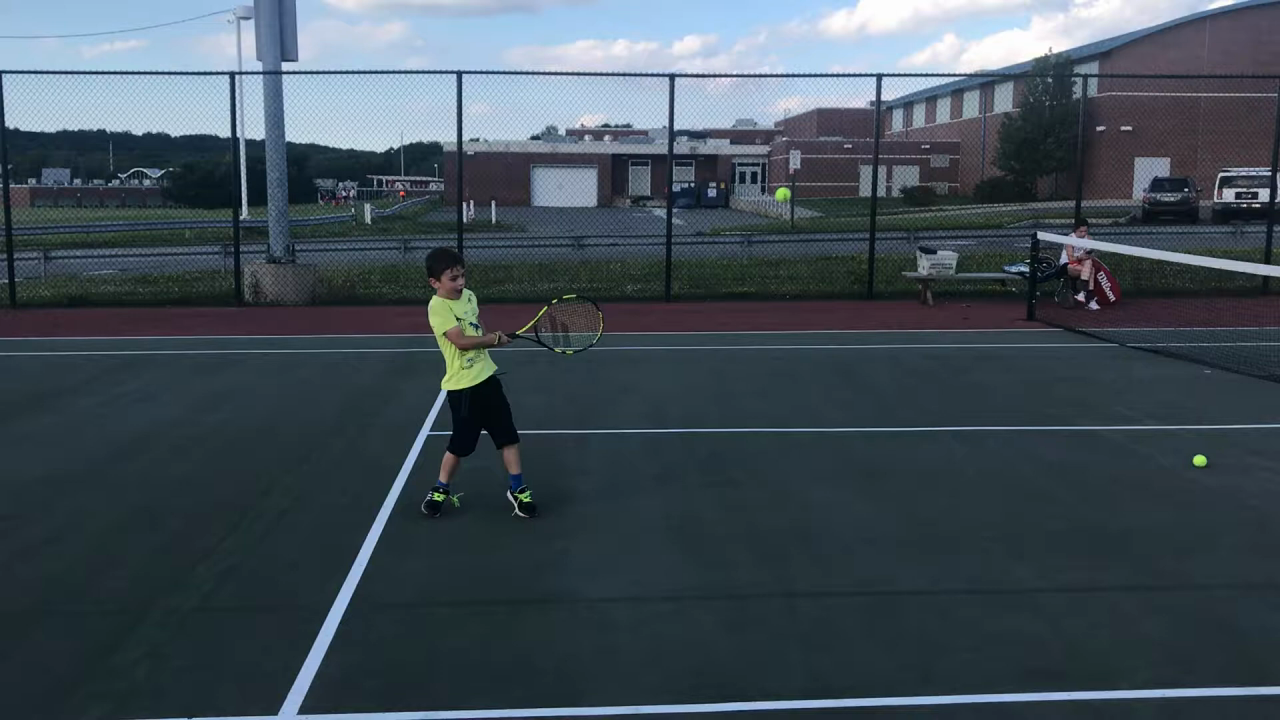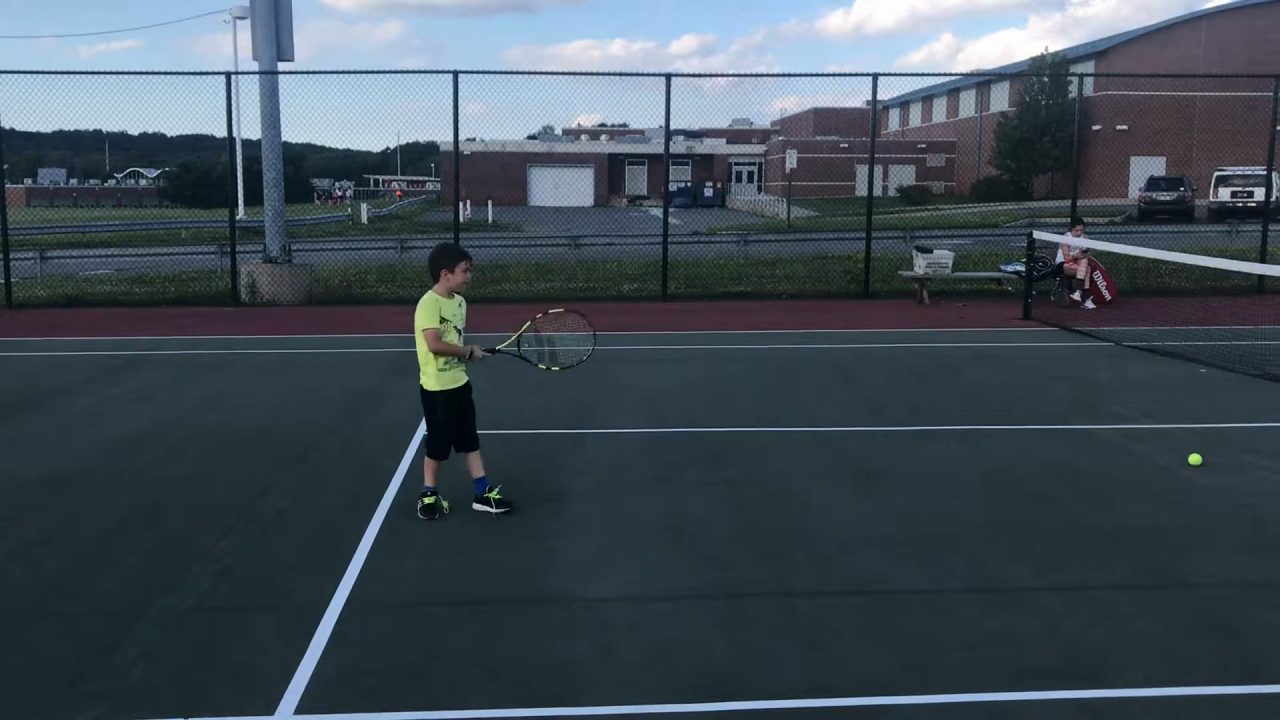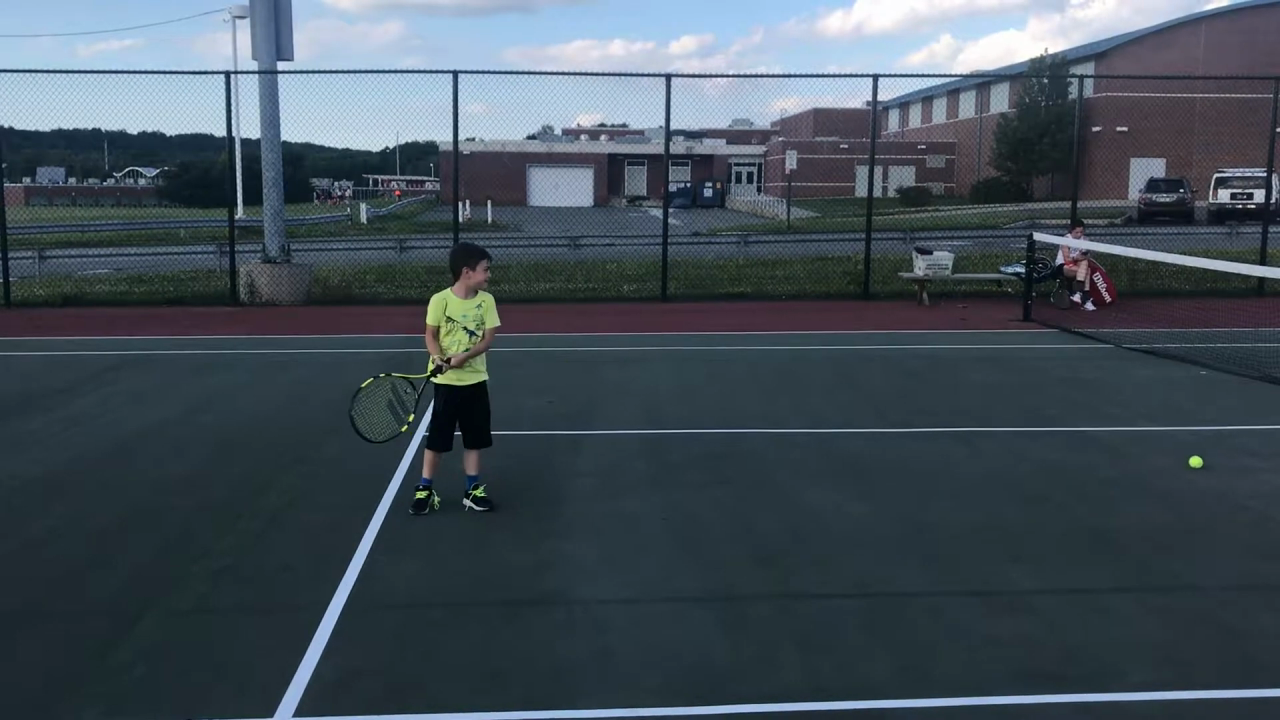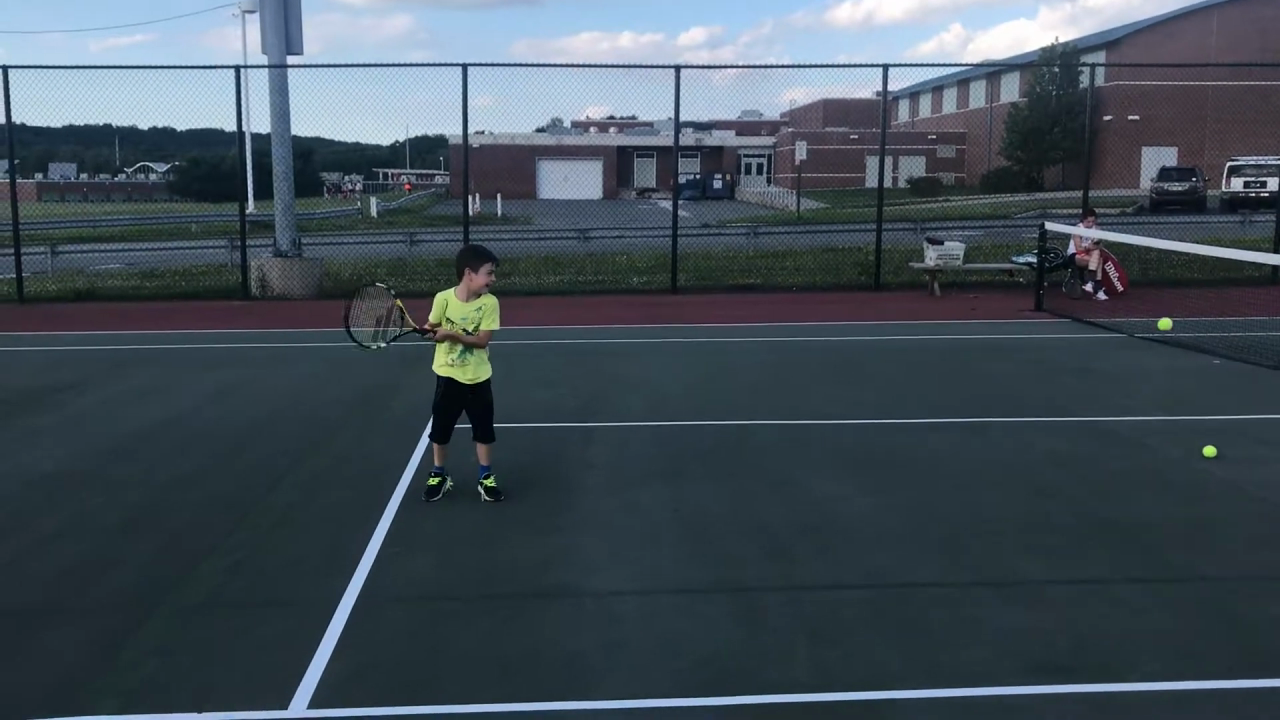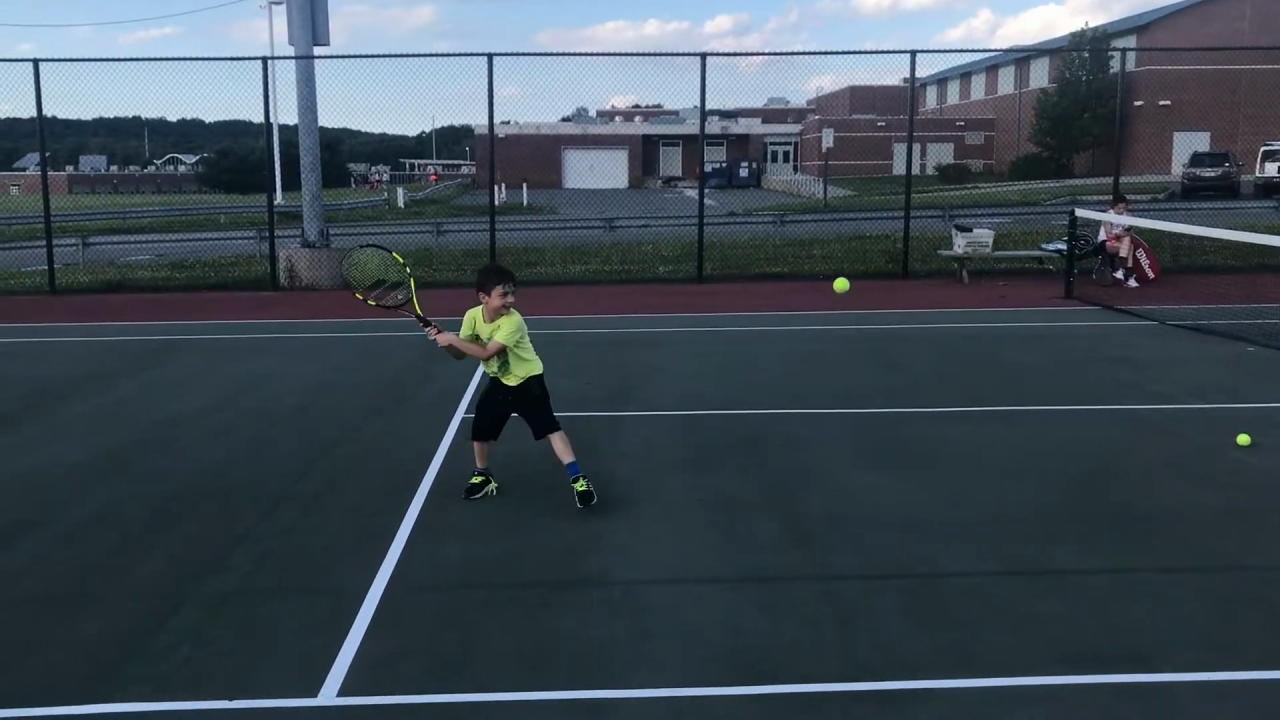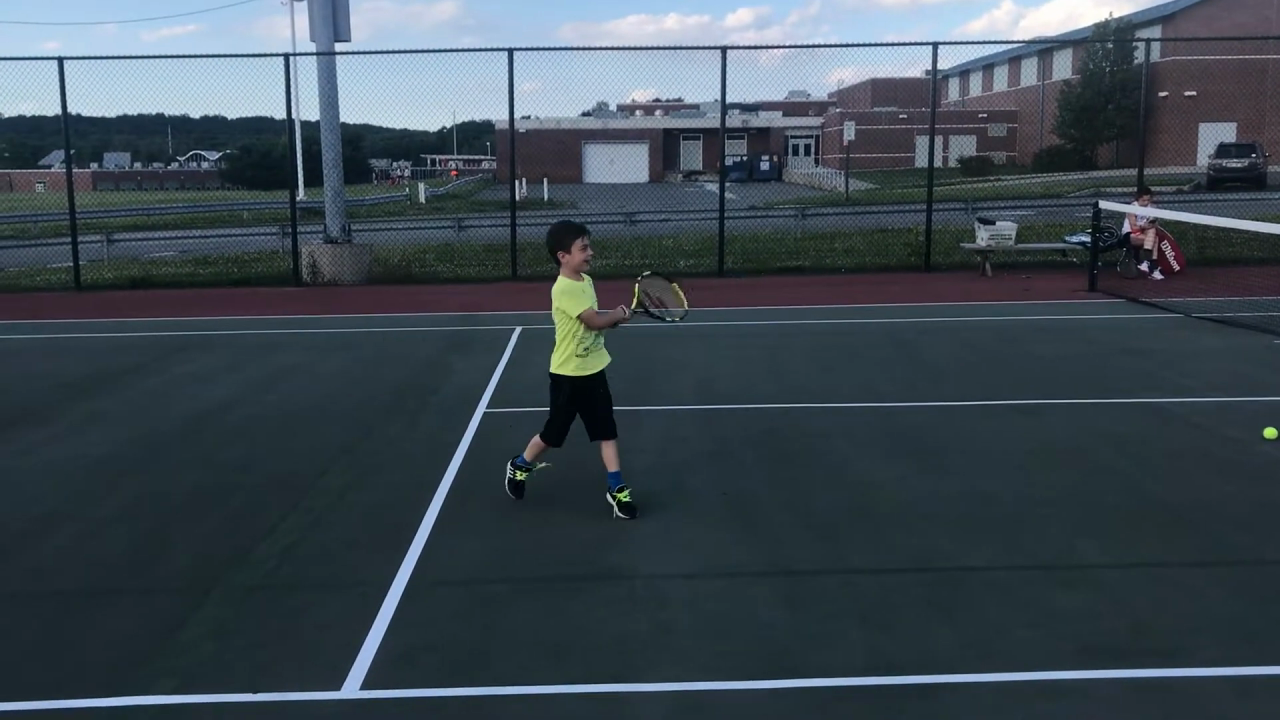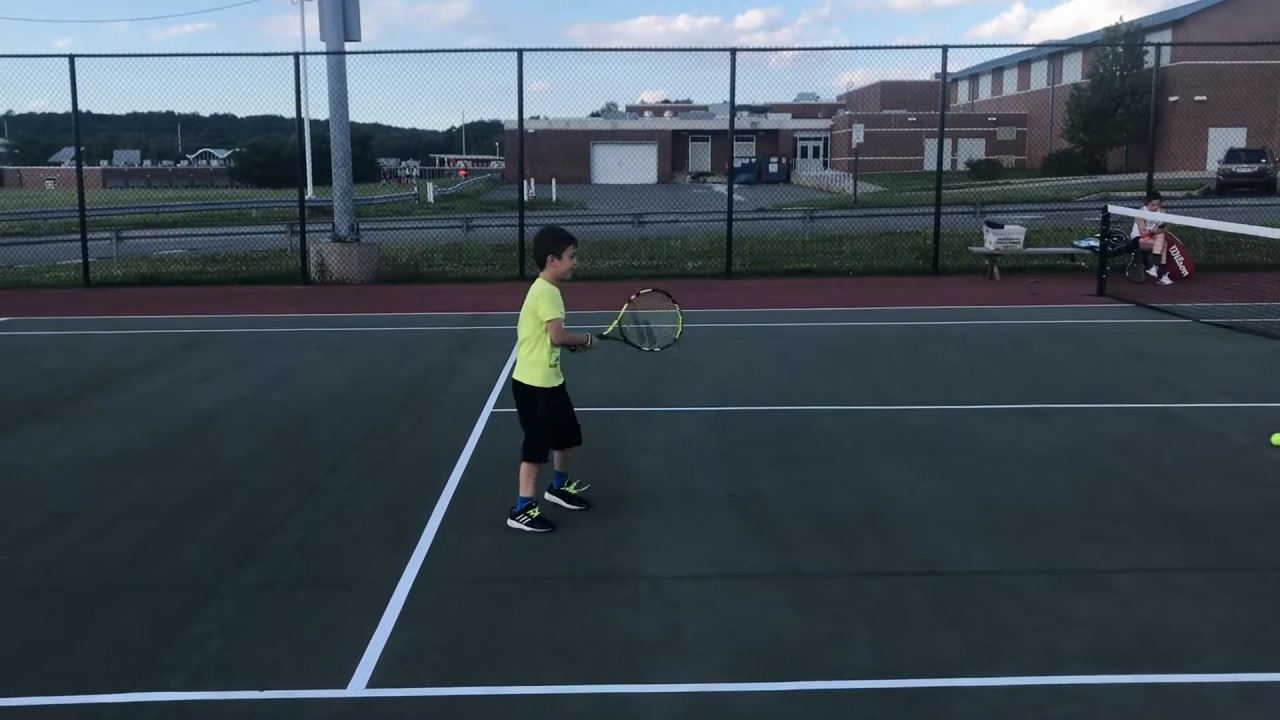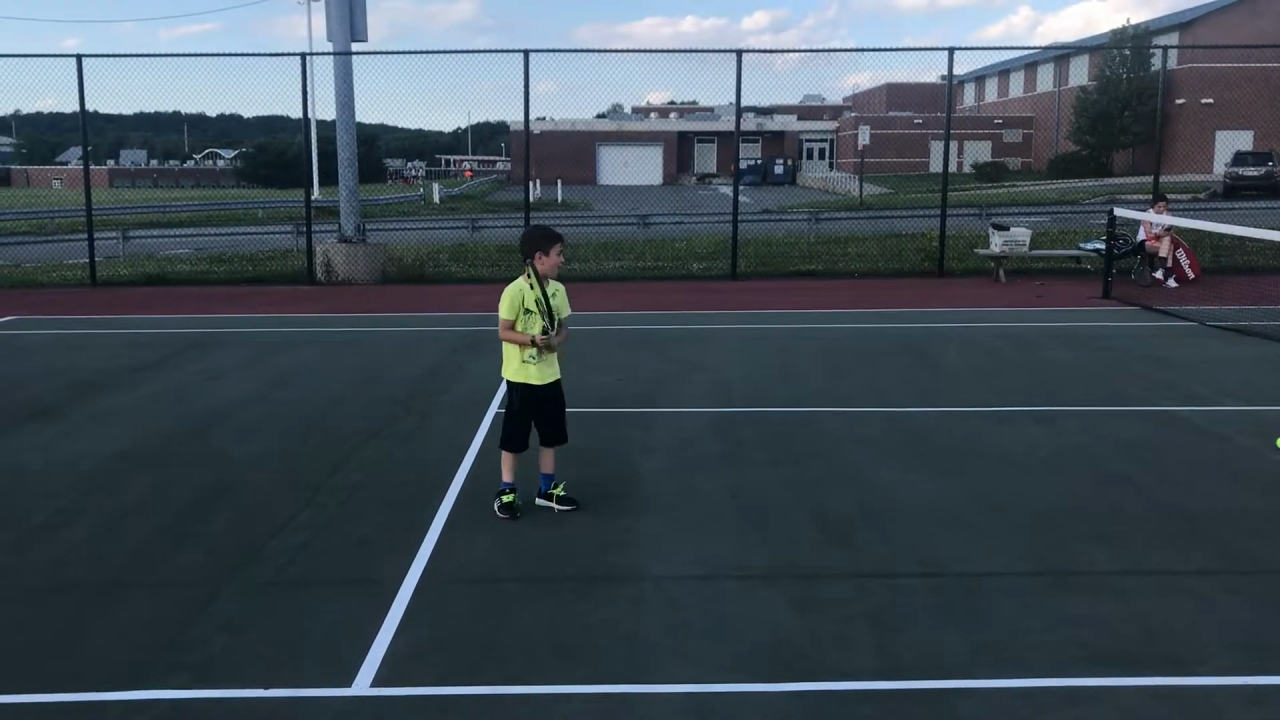
dt=0.5s
person 1, frame 1
left shoulder: (469, 296)
right shoulder: (438, 306)
right elbow: (462, 341)
left wrist: (488, 339)
right wrist: (495, 339)
left hip: (487, 376)
right hip: (462, 385)
left knee: (508, 435)
right knee: (460, 443)
left ankle: (517, 489)
right ankle: (441, 490)
person 1, frame 2
left shoulder: (459, 301)
right shoulder: (429, 303)
right elbow: (434, 344)
left wrist: (466, 352)
right wrist: (468, 351)
left hip: (460, 382)
right hip: (436, 388)
left knee: (470, 440)
right knee: (437, 444)
left ankle: (483, 492)
right ankle: (429, 495)
person 1, frame 3
left shoulder: (487, 300)
right shoulder: (440, 300)
left elbow: (488, 339)
right elbow: (431, 336)
left wrist: (464, 356)
right wrist: (437, 357)
left hip: (475, 380)
right hip: (446, 381)
left knee: (475, 437)
right knee: (437, 437)
left ankle: (472, 489)
right ankle: (424, 489)
person 1, frame 4
left shoulder: (490, 303)
right shoulder: (443, 298)
left elbow: (483, 340)
right elbow: (432, 327)
left wrist: (454, 335)
right wrist: (431, 331)
left hip: (478, 376)
right hip: (448, 375)
left knee: (484, 431)
right knee: (440, 430)
left ankle: (486, 478)
right ankle: (438, 475)
person 1, frame 5
left shoulder: (512, 321)
right shoulder: (471, 317)
left elbow: (485, 353)
right elbow: (462, 353)
left wrist: (452, 340)
right wrist: (444, 339)
left hip: (527, 378)
right hip: (499, 380)
left knee: (550, 427)
right knee: (480, 428)
left ankle: (577, 480)
right ankle: (482, 476)
person 1, frame 6
left shoulder: (585, 280)
right shoulder: (563, 288)
right elbow: (594, 321)
left wrist: (614, 315)
right wrist: (621, 313)
left hip: (594, 371)
right hip: (568, 374)
left knee: (606, 429)
right knee: (554, 432)
left ankle: (617, 488)
right ankle: (521, 465)
person 1, frame 7
left shoulder: (549, 289)
right shoulder: (545, 292)
right elbow: (559, 336)
left wrist: (574, 341)
right wrist: (586, 340)
left hip: (551, 380)
right hip: (533, 383)
left knee: (568, 435)
right knee: (537, 446)
left ankle: (560, 485)
right ankle: (522, 509)
person 1, frame 8
left shoulder: (557, 289)
right shoulder: (514, 291)
right elbow: (504, 332)
left wrist: (555, 341)
right wrist: (532, 340)
left hip: (549, 376)
right hip: (521, 378)
left knee: (551, 435)
right knee: (514, 437)
left ankle: (548, 489)
right ankle: (506, 491)
